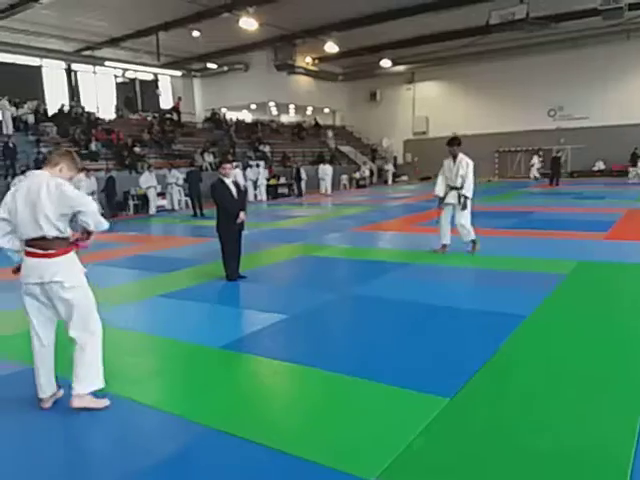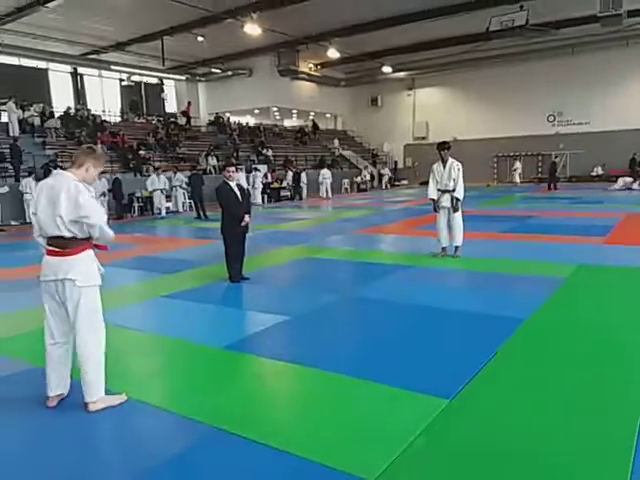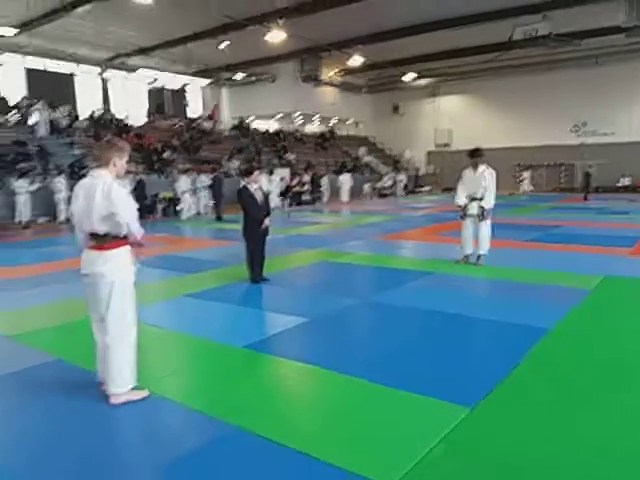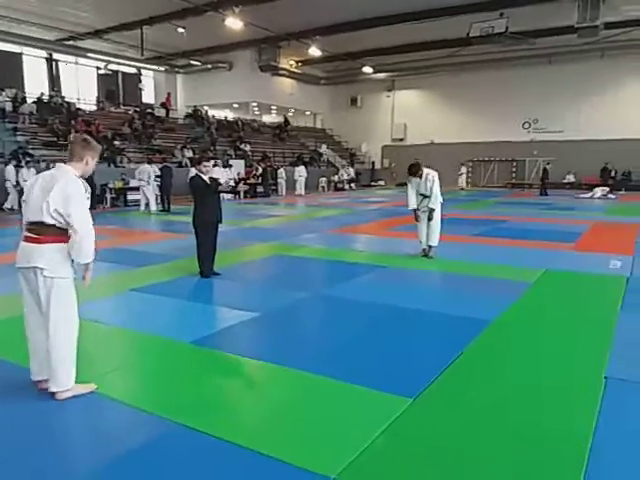
dt=0.7s
person 1, frame 1
right shoulder: (56, 187)
right elbow: (86, 208)
left wrist: (21, 256)
right wrist: (91, 229)
left hip: (31, 266)
right hip: (60, 266)
left knee: (41, 333)
right knee: (88, 328)
left ankle: (47, 392)
right ankle: (80, 392)
person 1, frame 2
left shoulder: (44, 186)
right shoulder: (75, 189)
left elbow: (39, 230)
right elbow: (96, 223)
left wrist: (56, 244)
right wrist: (104, 234)
left hip: (51, 262)
right hip: (77, 264)
left knee: (56, 332)
right knee: (89, 331)
left ankle: (55, 391)
right ankle: (94, 396)
person 1, frame 3
left shoulder: (82, 186)
right shoulder: (110, 187)
left elbow: (81, 226)
right elbow: (128, 220)
left wrist: (92, 243)
right wrist: (137, 233)
left hip: (92, 258)
right hip: (113, 260)
left knee: (102, 322)
right knee: (120, 324)
left ankle: (108, 376)
right ankle: (118, 389)
person 1, frame 4
left shoulder: (41, 178)
right shoulder: (74, 184)
left elbow: (28, 214)
right elbow: (81, 226)
right wrist: (87, 262)
left hip: (27, 250)
right hip: (52, 254)
left knee: (36, 318)
right knee: (63, 320)
left ankle: (42, 375)
right ankle: (62, 385)
